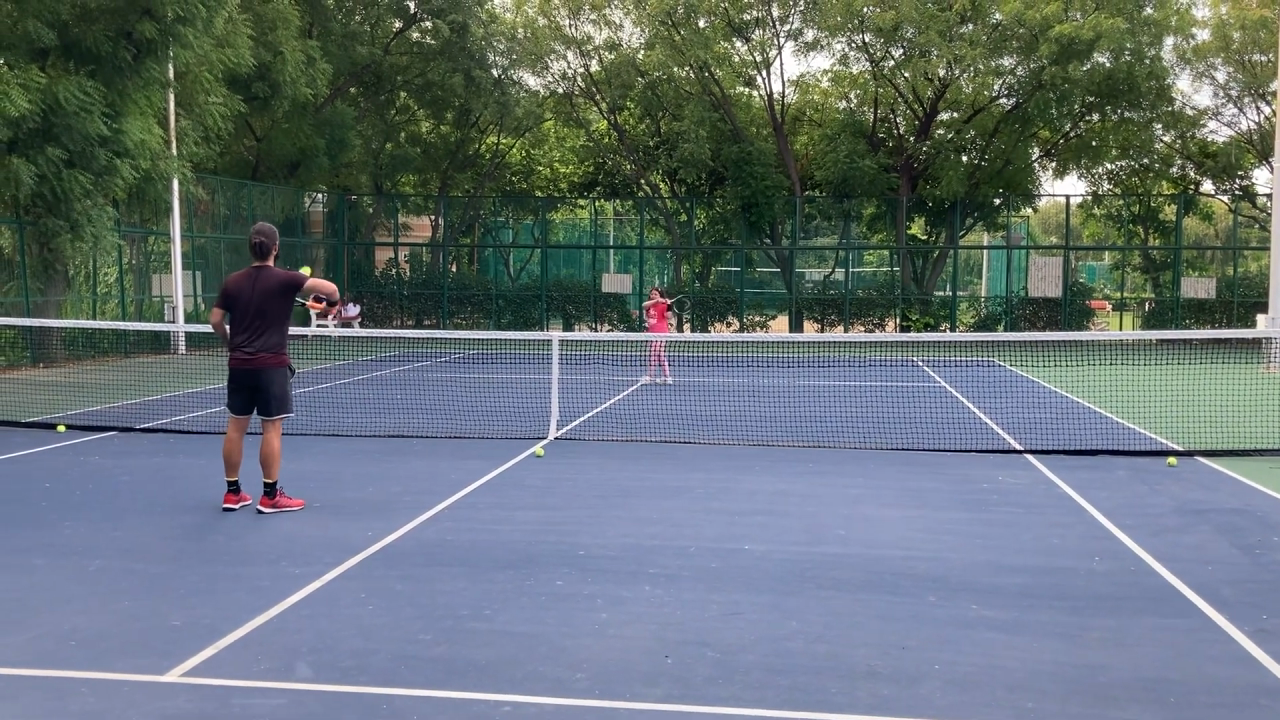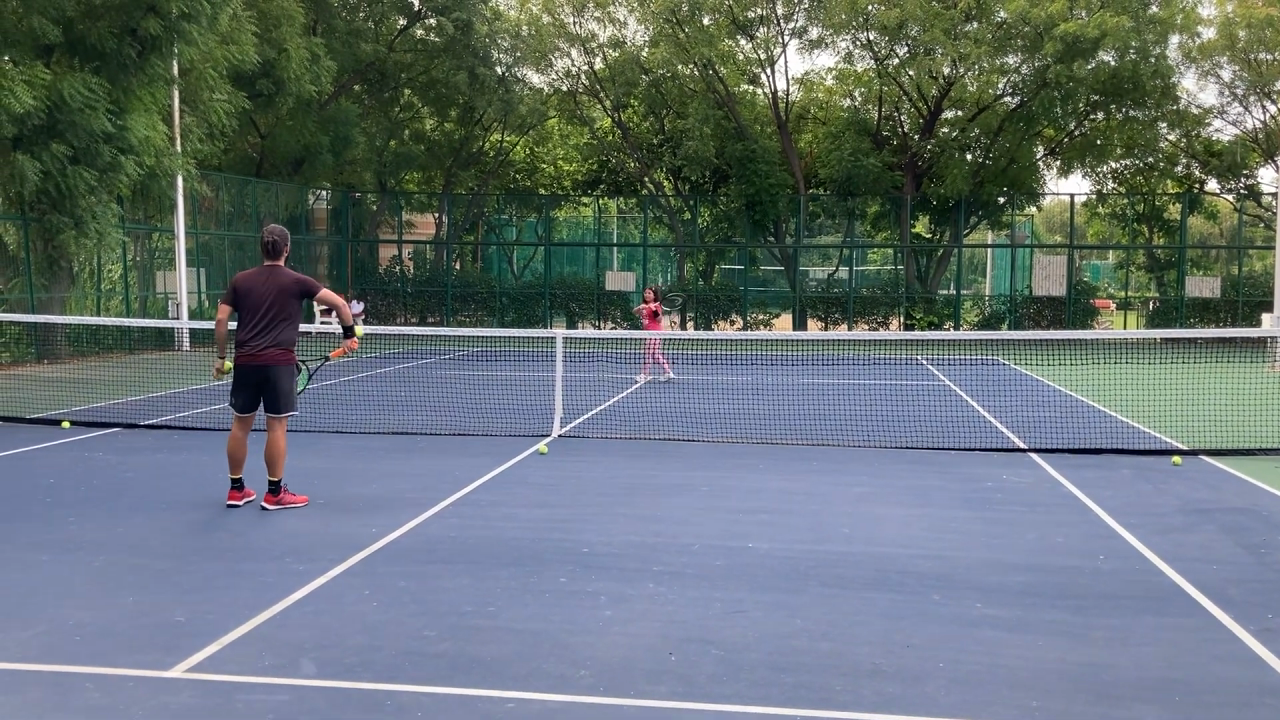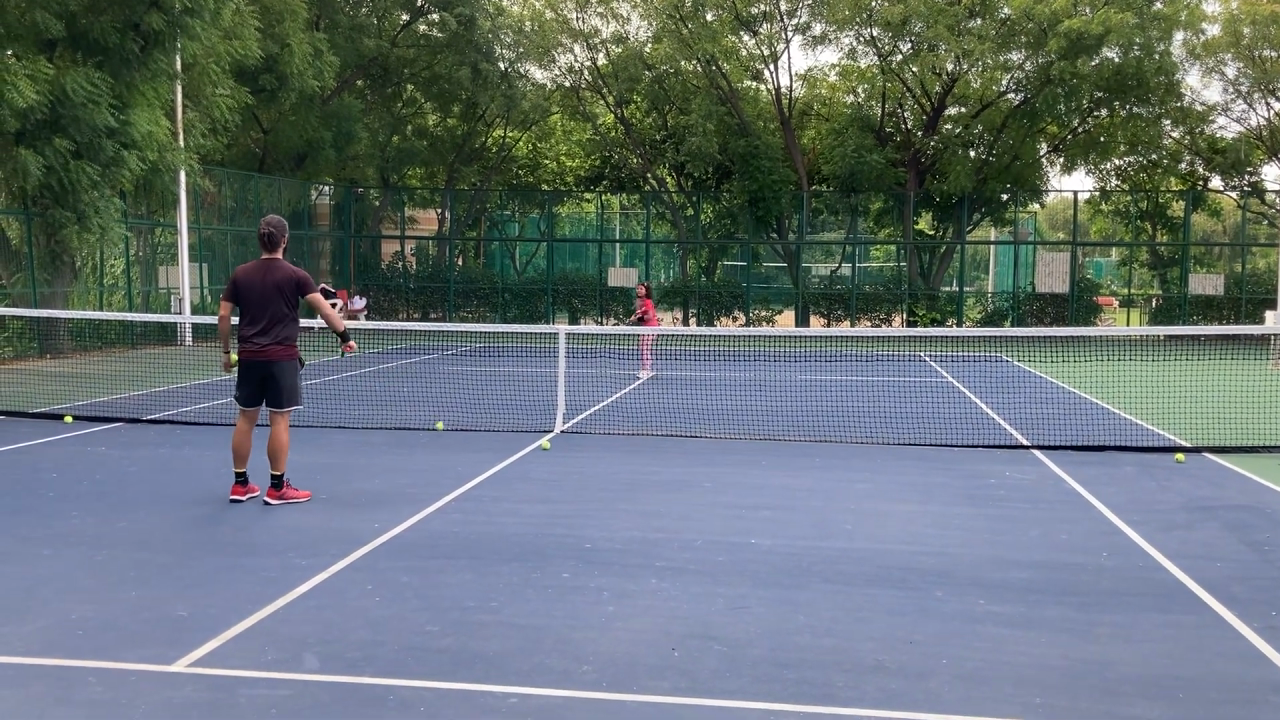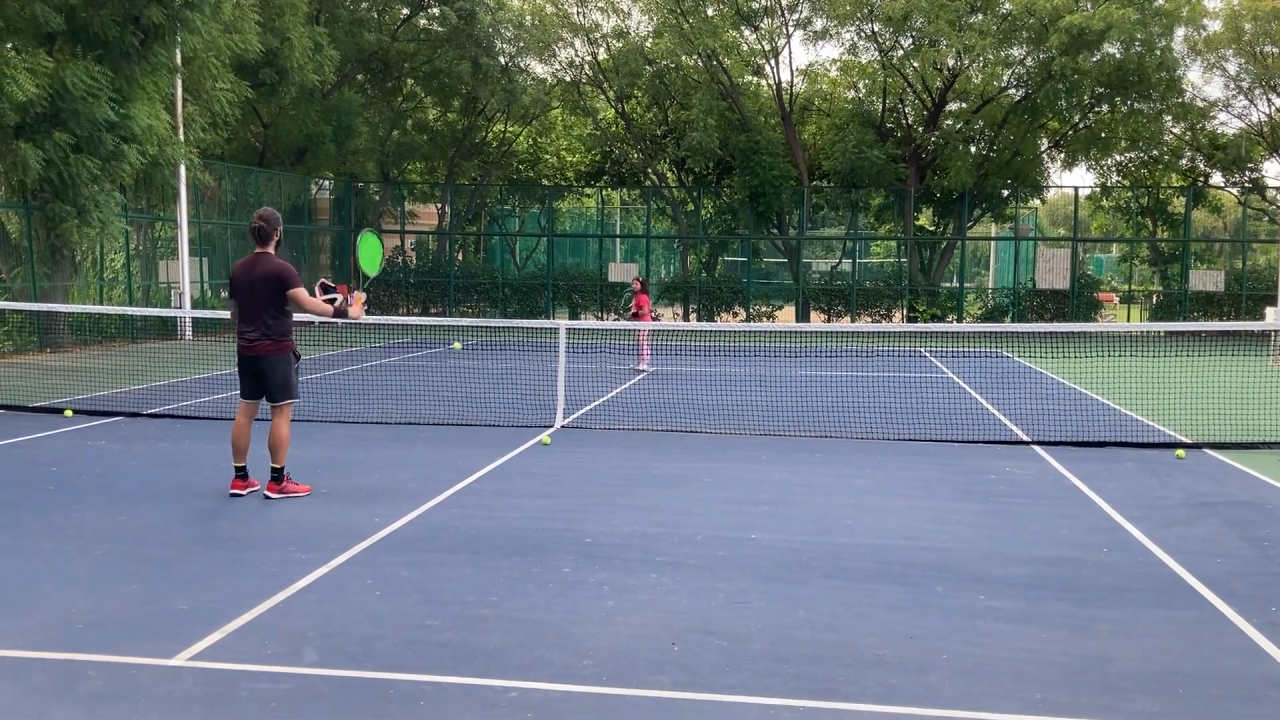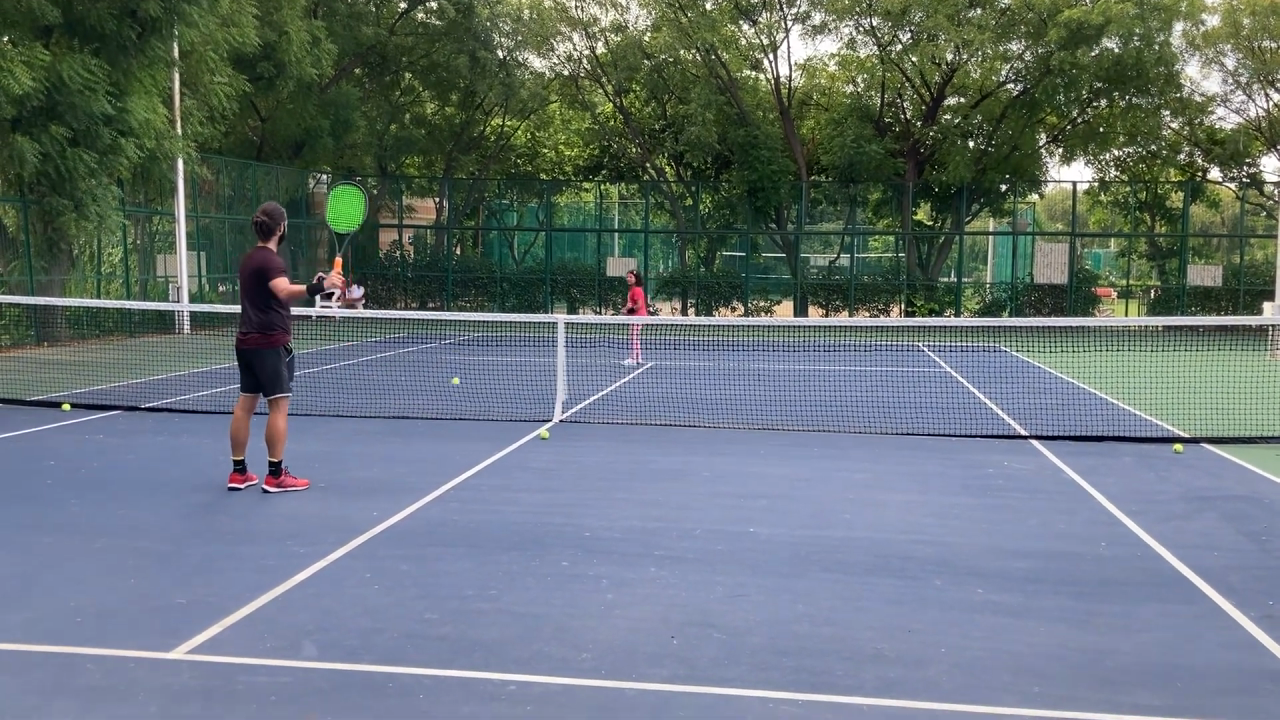
dt=0.3s
person 1, frame 1
left shoulder: (232, 281)
right shoulder: (285, 279)
left elbow: (215, 320)
right elbow: (329, 288)
right wrist: (333, 303)
left hip: (239, 365)
right hip: (271, 365)
left knee: (235, 427)
right knee: (272, 428)
left ankle: (232, 492)
right ankle: (270, 496)
person 1, frame 2
left shoulder: (241, 280)
right shoulder: (297, 281)
left elbow: (221, 319)
right elbow: (338, 303)
left wrist: (220, 357)
right wrist: (349, 333)
left hip: (245, 362)
right hip: (278, 362)
left knee: (240, 425)
right knee: (276, 426)
left ankle: (236, 489)
right ankle: (274, 493)
person 1, frame 3
left shoulder: (240, 274)
right shoulder: (295, 275)
left elbow: (224, 315)
right elbow: (325, 310)
left wrist: (226, 351)
right wrist: (345, 337)
left hip: (250, 357)
right hip: (281, 358)
left knee: (245, 420)
right knee: (279, 421)
left ankle: (240, 484)
right ankle: (277, 488)
person 1, frame 4
left shoulder: (238, 269)
right shoulder: (281, 269)
left elbow: (234, 310)
right elbow: (309, 305)
right wrist: (345, 312)
left hip: (247, 350)
right hip: (276, 350)
left knee: (245, 411)
right knee: (281, 413)
left ankle: (240, 478)
right ankle: (277, 481)
person 1, frame 5
left shoulder: (250, 259)
right shoulder: (270, 261)
right elbow: (285, 292)
right wrist: (322, 285)
left hip: (247, 342)
right hip: (270, 343)
left knee: (244, 405)
right knee: (278, 406)
left ankle: (238, 472)
right ankle: (276, 475)
